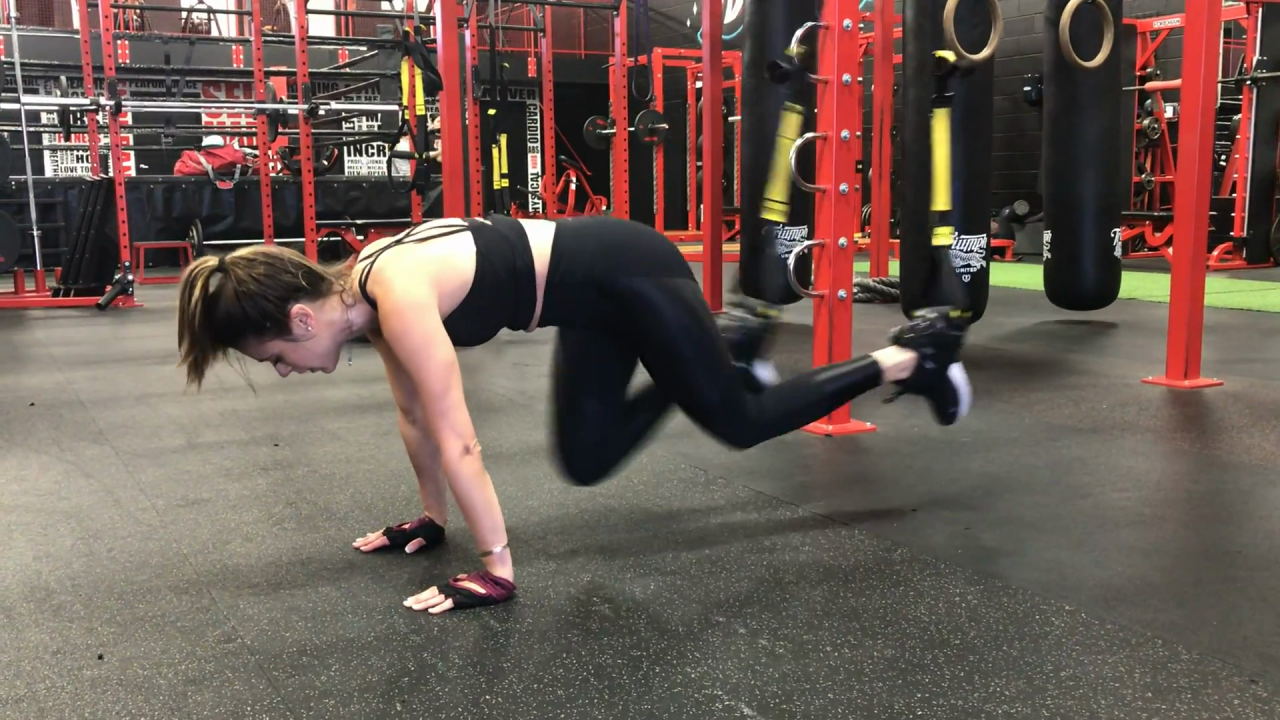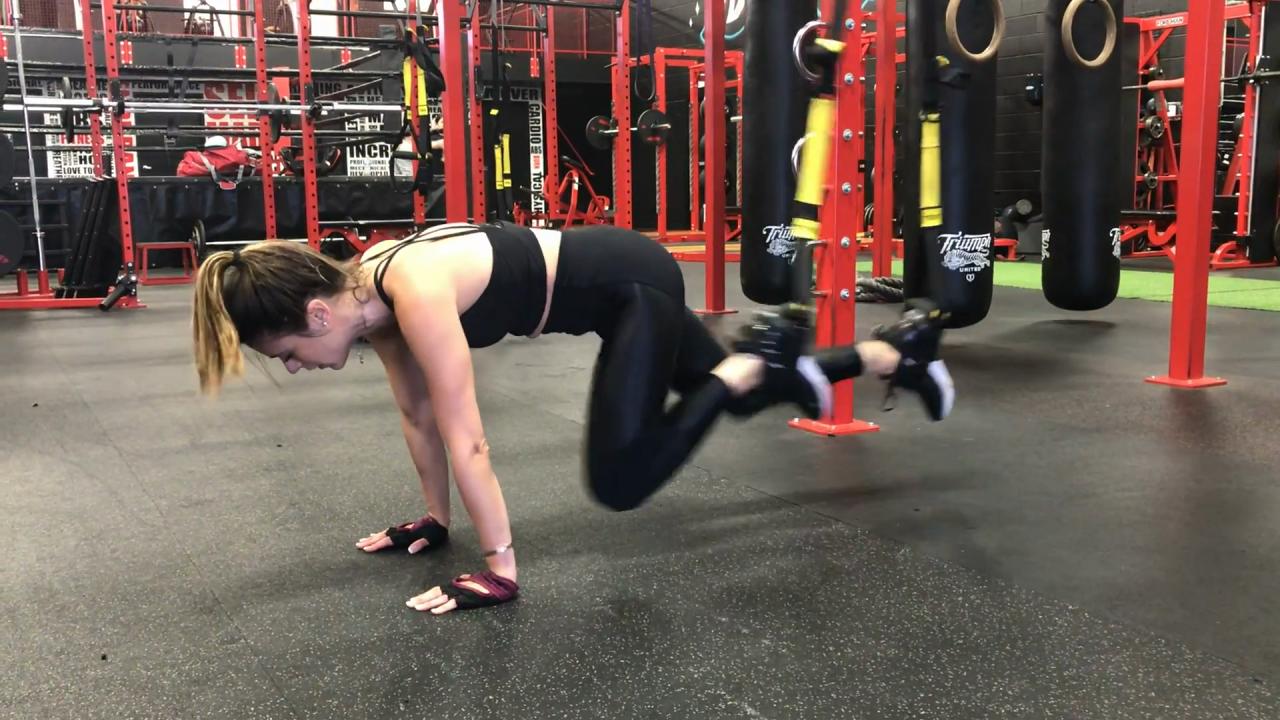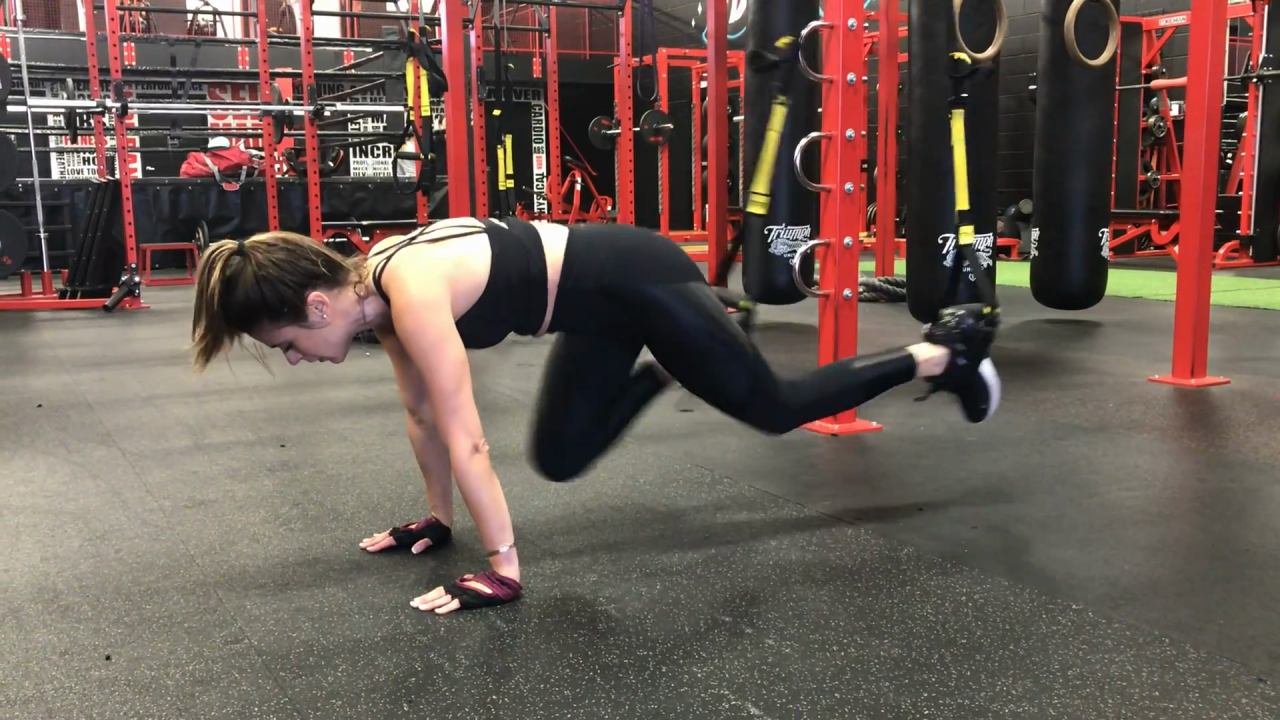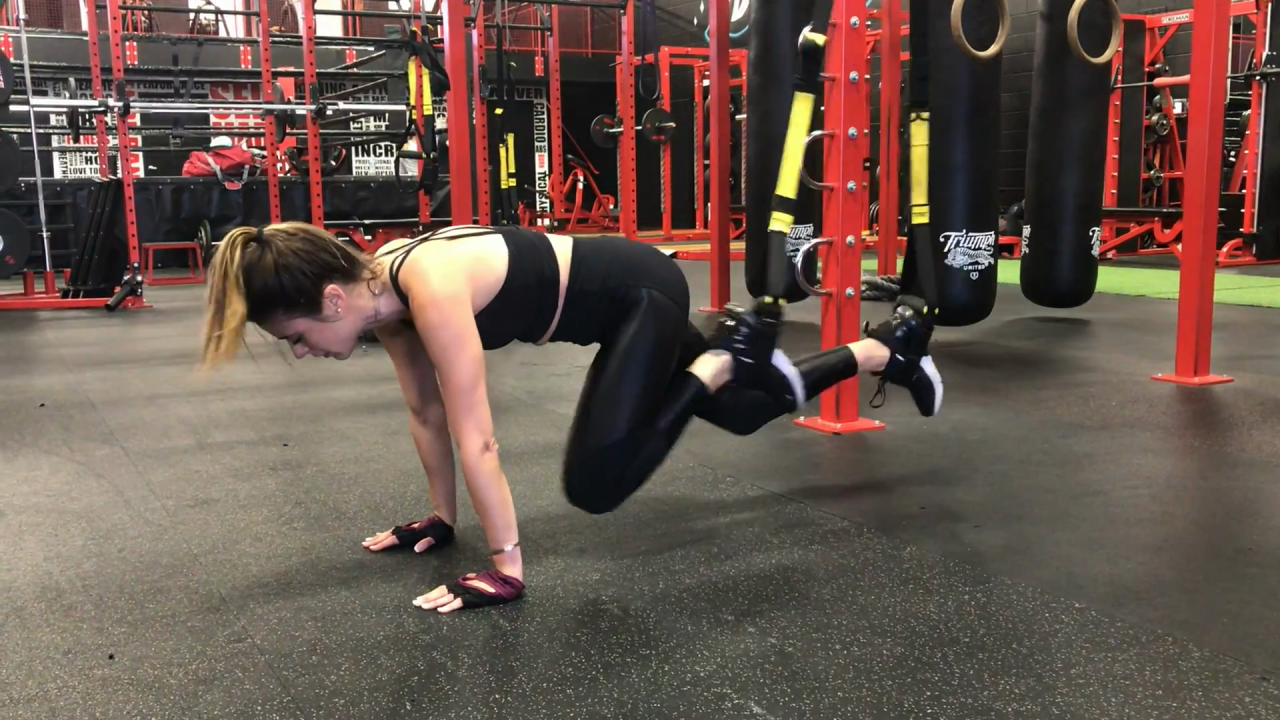
dt=0.4s
person 1, frame 1
left shoulder: (393, 296)
right shoulder: (359, 290)
left elbow: (455, 438)
right elbow: (416, 414)
left wrist: (497, 570)
right wrist: (431, 519)
left hip: (624, 278)
right hip: (592, 289)
left knee: (740, 426)
right knee: (584, 463)
left ankle: (910, 355)
right ankle: (717, 346)
person 1, frame 2
left shoulder: (413, 296)
right shoulder: (366, 291)
left elbow: (463, 439)
right elbow: (419, 413)
left wrist: (499, 569)
right wrist: (433, 520)
left hip: (629, 285)
right hip: (603, 289)
left knee: (617, 483)
right knee: (709, 393)
left ankle: (753, 364)
right ankle: (896, 352)
person 1, frame 3
left shoulder: (411, 293)
right shoulder: (373, 286)
left elbow: (462, 437)
right elbow: (421, 412)
left wrist: (502, 569)
right wrist: (439, 519)
left hip: (640, 285)
right hip: (602, 302)
left knee: (775, 407)
right knee: (558, 457)
left ankle: (943, 353)
right ankle: (673, 365)
person 1, frame 4
left shoulder: (428, 290)
right shoulder: (382, 284)
left elbow: (475, 437)
right elbow: (426, 411)
left wrist: (507, 568)
right wrist: (441, 517)
left hip: (637, 290)
right hip: (608, 299)
left knee: (594, 480)
right knee: (737, 415)
left ankle: (728, 359)
right ankle: (886, 346)
